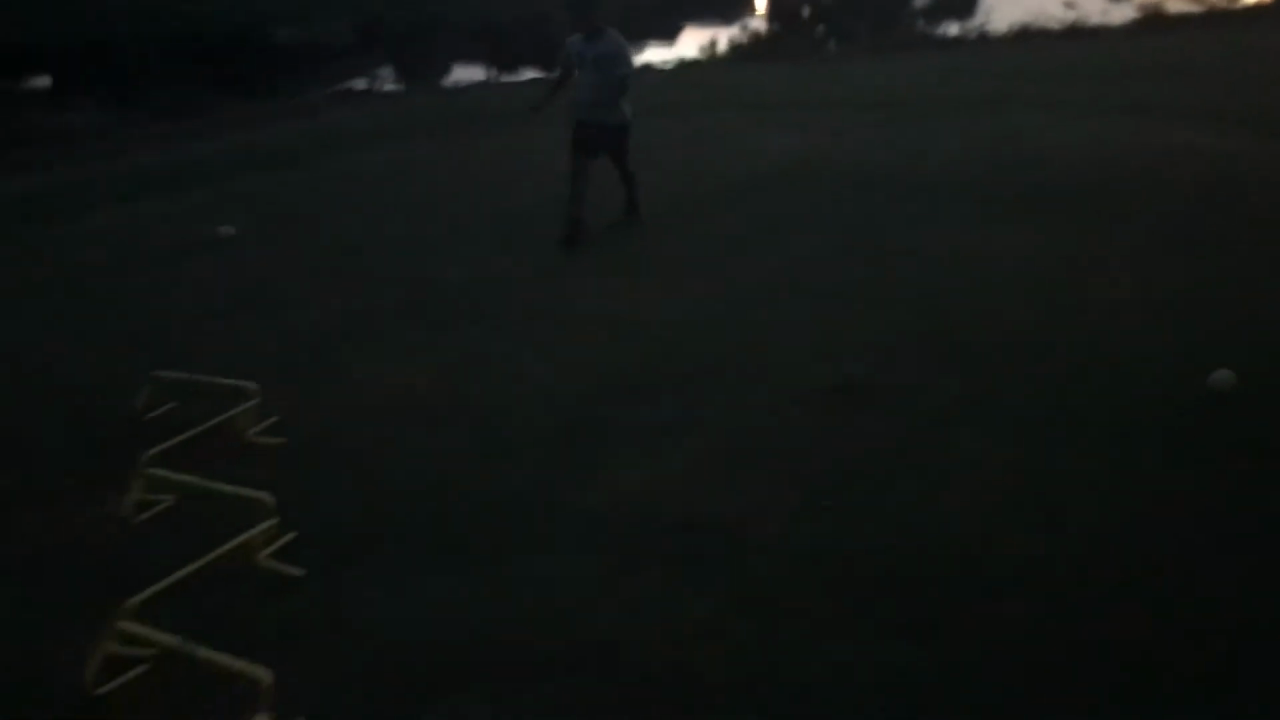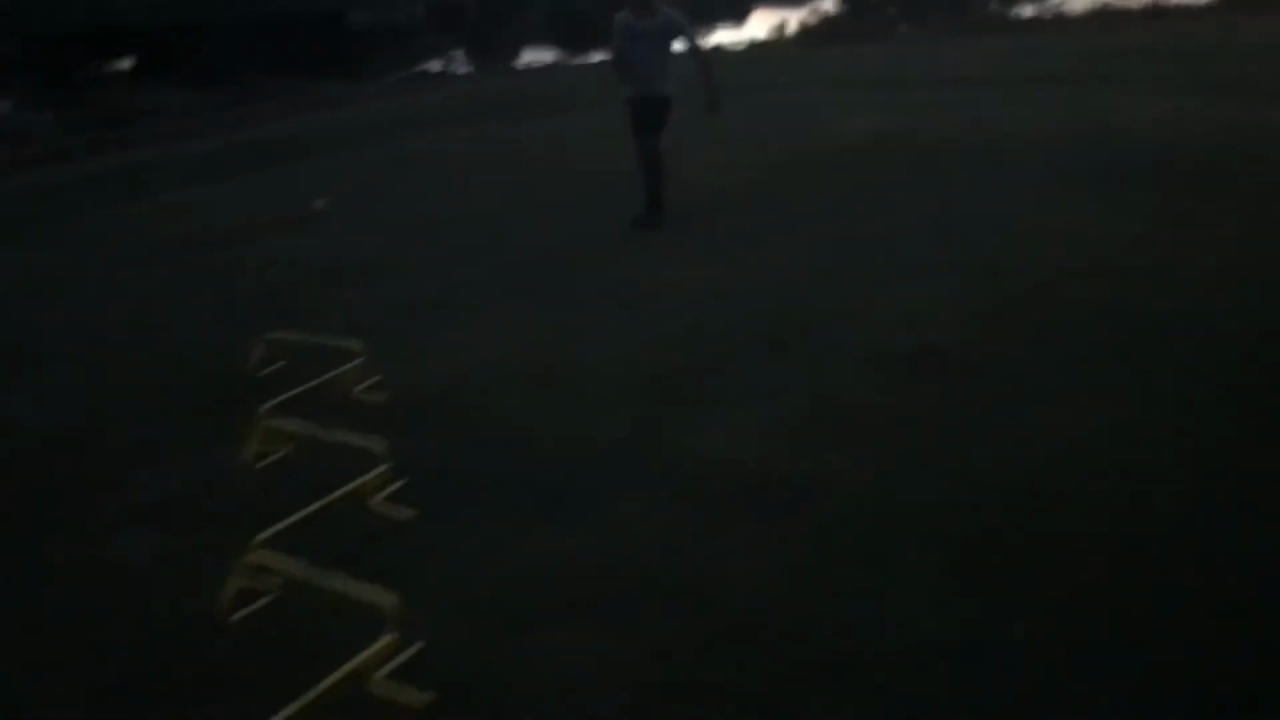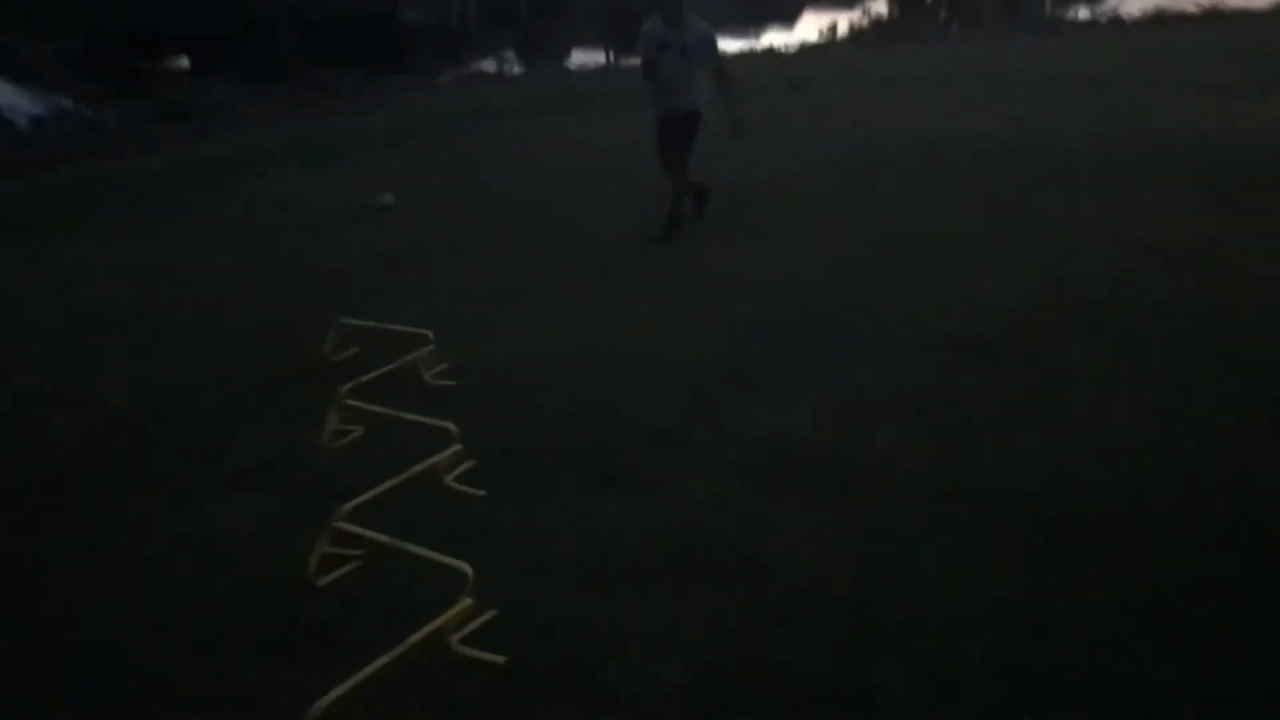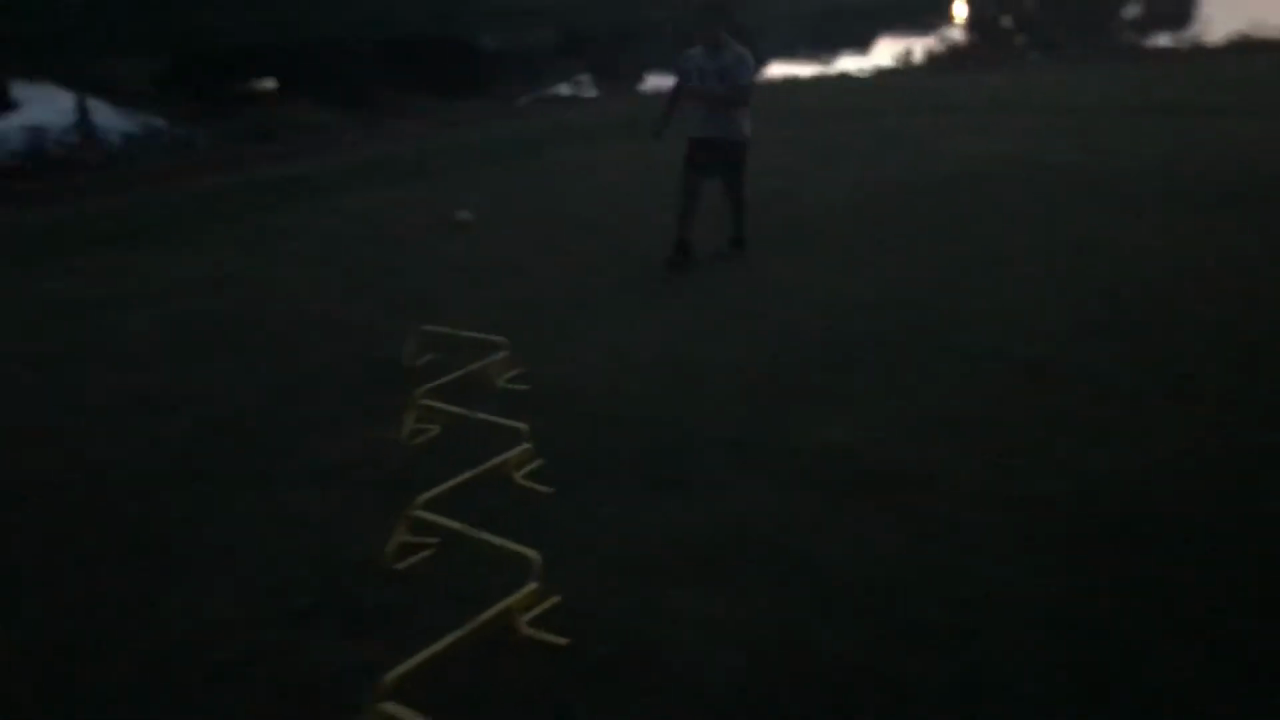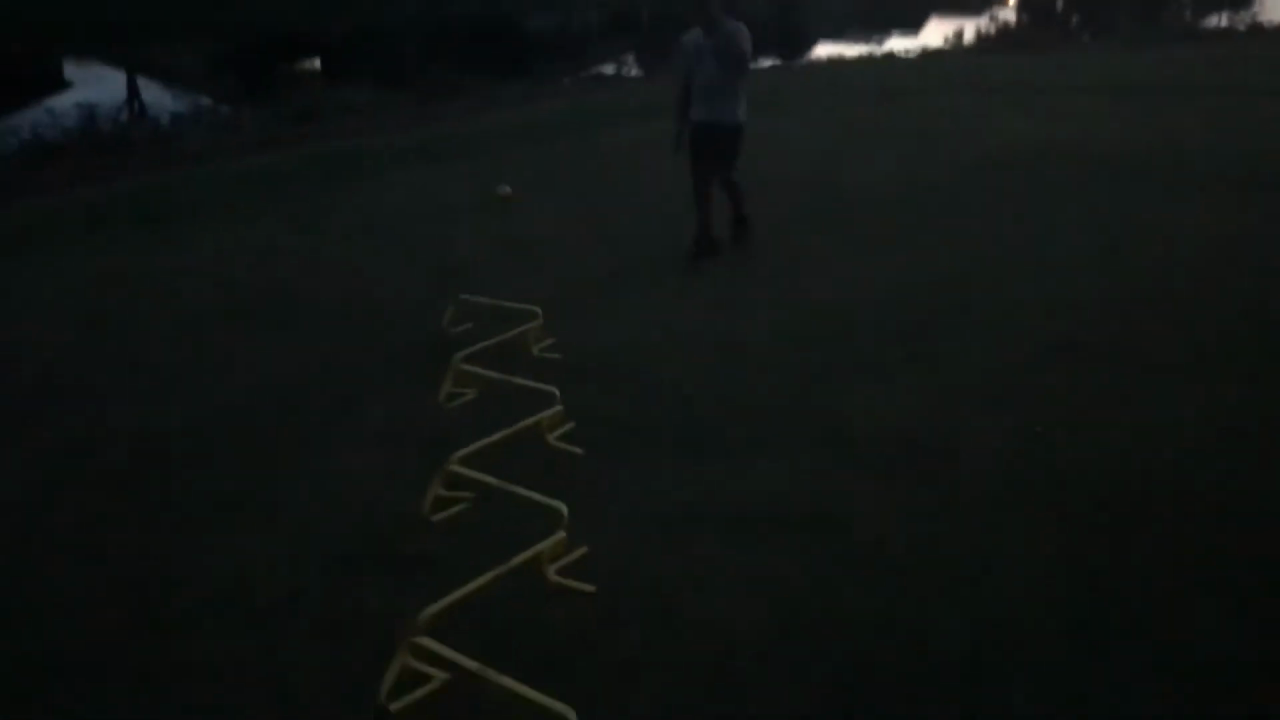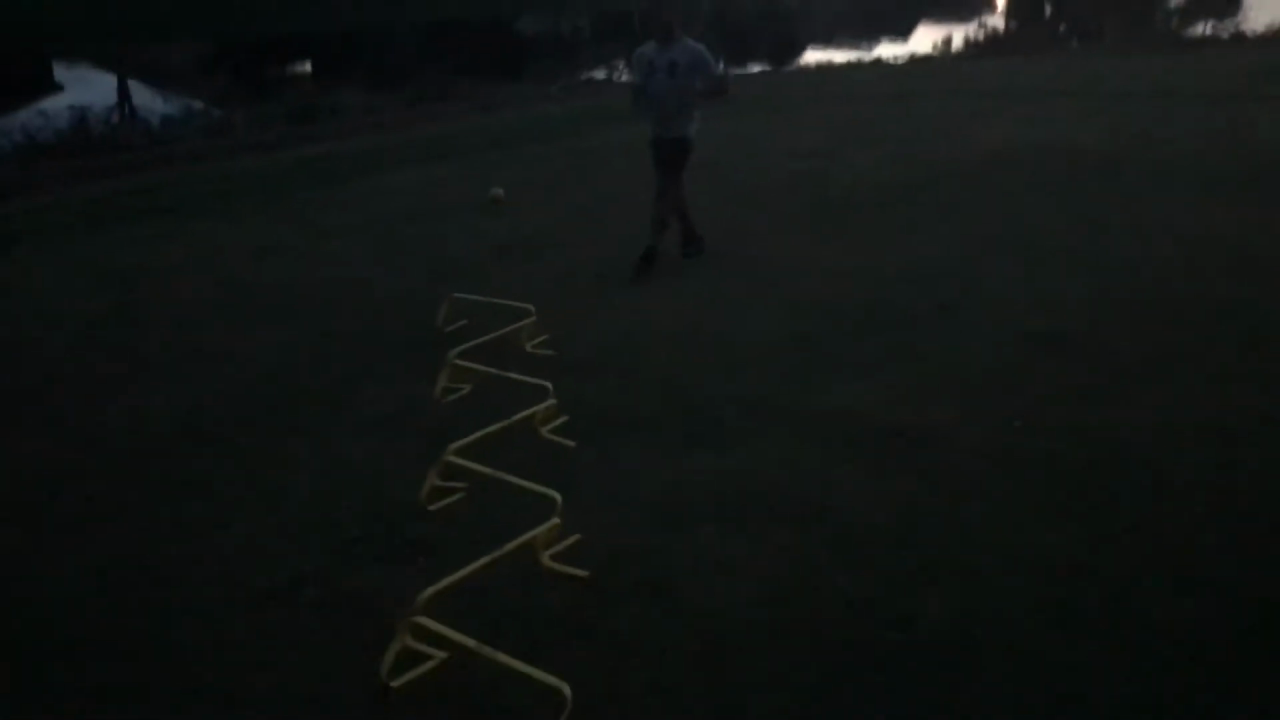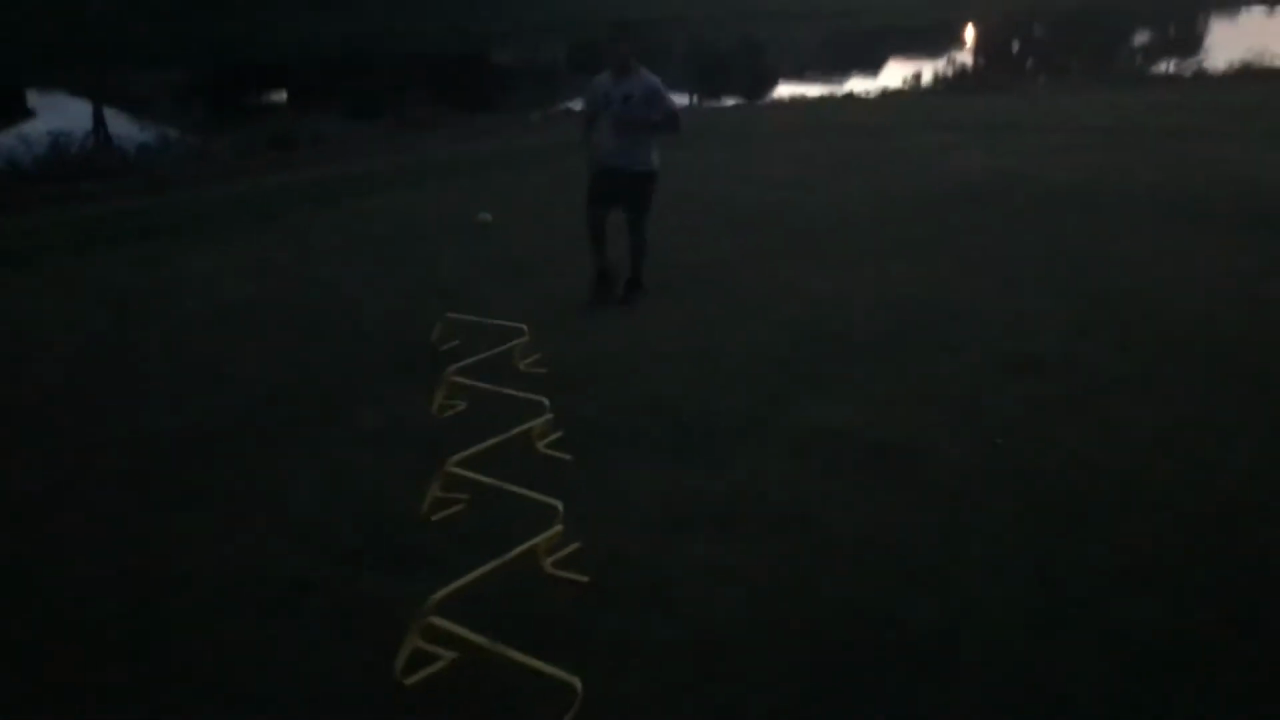
dt=0.3s
person 1, frame 1
left shoulder: (617, 45)
right shoulder: (574, 44)
left elbow: (622, 87)
right elbow: (565, 76)
left wrist: (592, 105)
right wrist: (545, 102)
left hip: (614, 118)
right hip: (585, 118)
left knee: (621, 166)
right knee: (577, 168)
left ankle: (632, 204)
right ankle: (574, 225)
person 1, frame 2
right shoulder: (622, 20)
left elbow: (697, 53)
right elbow: (618, 61)
left wrist: (710, 91)
right wrist: (633, 81)
left hip: (659, 91)
right hip: (636, 92)
left knee: (651, 145)
right knee: (643, 147)
left ankle: (654, 205)
right ankle: (653, 202)
person 1, frame 3
left shoulder: (700, 32)
right shoulder: (651, 30)
left elbow: (718, 72)
right elbow: (648, 72)
left wrist: (733, 110)
right wrist: (660, 98)
left hip: (689, 105)
right hip: (665, 105)
left knee: (678, 159)
right knee: (667, 159)
left ankle: (674, 218)
right ankle: (697, 191)
person 1, frame 4
left shoulder: (741, 57)
right shoulder: (692, 57)
left elbow: (743, 98)
right elbow: (679, 90)
left wrist: (705, 96)
right wrist: (663, 120)
left hip: (733, 135)
right hip: (701, 133)
left knee: (734, 190)
right knee: (689, 188)
left ankle: (738, 236)
right ankle: (682, 248)
person 1, frame 5
left shoulder: (736, 32)
right shoulder: (689, 40)
left elbow: (741, 66)
right elbow: (686, 86)
left wrist: (720, 26)
right wrist: (681, 126)
left hip: (729, 117)
right hip: (700, 118)
left knee: (724, 176)
right knee: (700, 177)
left ankle: (740, 218)
right ankle: (705, 237)
person 1, frame 6
left shoulder: (693, 53)
right shoulder: (643, 55)
left elbow: (722, 87)
right elbow: (638, 95)
left wrist: (692, 97)
right wrist: (654, 113)
left hip: (680, 132)
right hip: (658, 131)
left knee: (665, 189)
right knee: (671, 188)
left ankle: (650, 254)
right ankle: (691, 236)
person 1, frame 7
left shoulder: (648, 84)
right shoulder: (598, 84)
left elbow: (673, 123)
right elbow: (590, 123)
left wrist: (638, 123)
right wrist: (593, 151)
left hip: (640, 165)
right hip: (607, 163)
left knee: (636, 223)
right knee: (594, 218)
left ankle: (636, 280)
right ankle: (602, 273)
